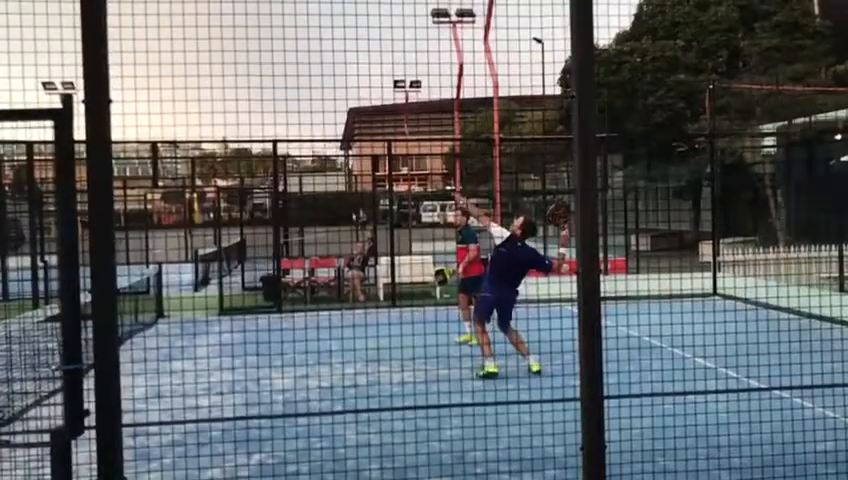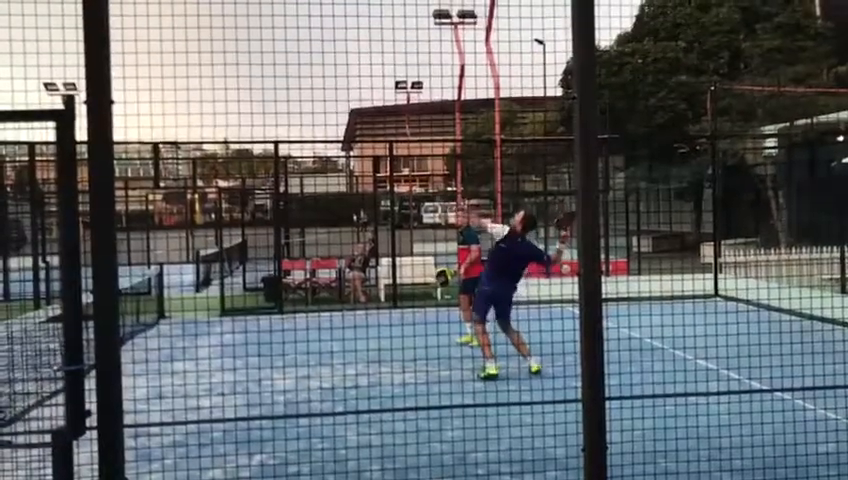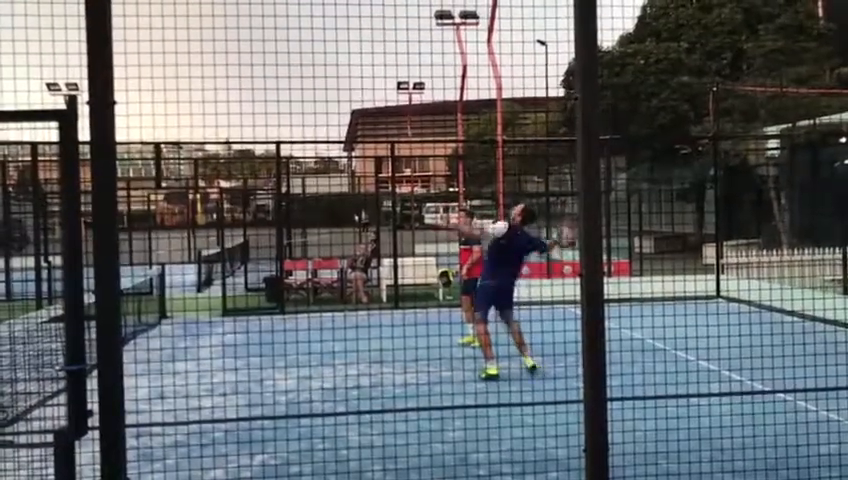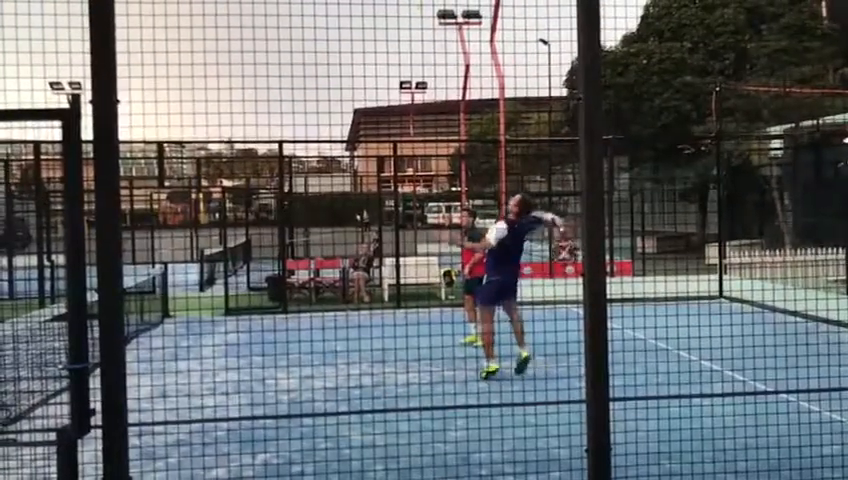
dt=0.4s
person 1, frame 1
left shoulder: (505, 237)
right shoulder: (531, 254)
left elbow: (485, 220)
right elbow: (555, 267)
left wrist: (466, 204)
right wrist: (562, 248)
left hip: (489, 291)
right hip: (509, 294)
left knee: (479, 323)
right knee: (506, 326)
left ankle: (490, 365)
right ankle: (532, 361)
person 1, frame 2
left shoulder: (505, 233)
right shoulder: (530, 248)
left elbow: (482, 223)
right elbow: (551, 262)
right wrist: (560, 247)
left hip: (487, 287)
right hip: (507, 290)
left knee: (479, 322)
right knee: (506, 326)
left ankle: (490, 366)
right ankle: (532, 362)
person 1, frame 3
left shoulder: (506, 229)
right shoulder: (529, 240)
left elbow: (479, 233)
right elbow: (547, 247)
left wrist: (458, 226)
left hip: (489, 282)
right hip: (508, 284)
left knee: (480, 322)
right knee: (509, 320)
left ankle: (491, 367)
right ankle: (528, 359)
person 1, frame 4
left shoulder: (503, 226)
right shoulder: (526, 223)
left elbow: (483, 246)
right elbow: (552, 218)
left wrist: (460, 243)
left hip: (494, 276)
right hip: (511, 274)
left knee: (486, 319)
right knee: (512, 311)
left ankle: (490, 364)
right ankle: (523, 351)
person 2, frame 1
left shoulder: (468, 232)
right shoulder: (460, 232)
left elbow: (473, 252)
left wrist: (462, 265)
right wrist: (459, 267)
left hip: (474, 273)
right hip: (466, 273)
right knee: (462, 302)
right ankle: (468, 333)
person 2, frame 2
left shoulder: (470, 233)
right shoulder: (461, 233)
left elbow: (475, 253)
left wrist: (464, 266)
right wrist: (460, 268)
left hip: (474, 274)
right hip: (466, 274)
right knee: (464, 303)
right ankle: (470, 334)
person 2, frame 3
right shoulder: (462, 234)
left elbow: (477, 253)
left wrist: (466, 266)
right wrist: (462, 268)
left hip: (476, 274)
right hip: (467, 274)
right knee: (465, 303)
right ankle: (472, 335)
person 2, frame 4
left shoulder: (476, 233)
right shoulder: (465, 233)
left elbow: (480, 253)
left wrist: (469, 266)
right wrist: (464, 267)
left hip: (478, 274)
right hip: (469, 274)
right knee: (468, 302)
right ankle: (474, 334)
